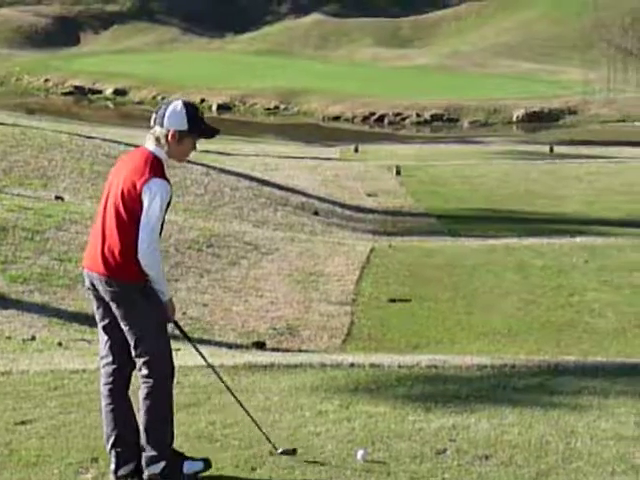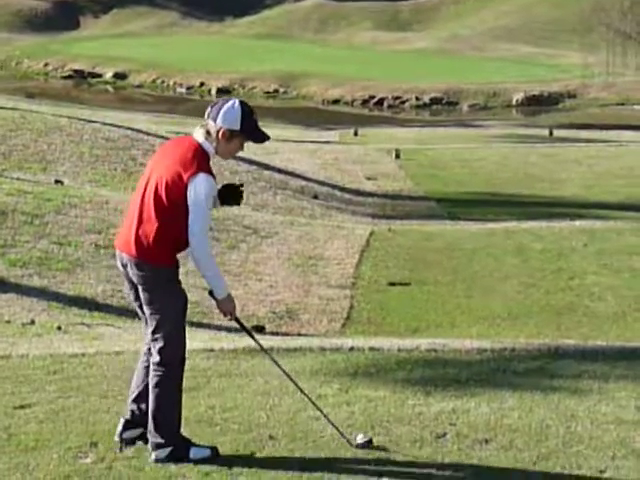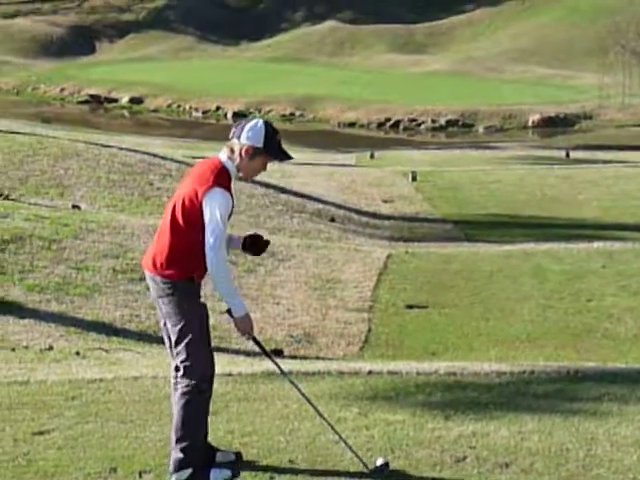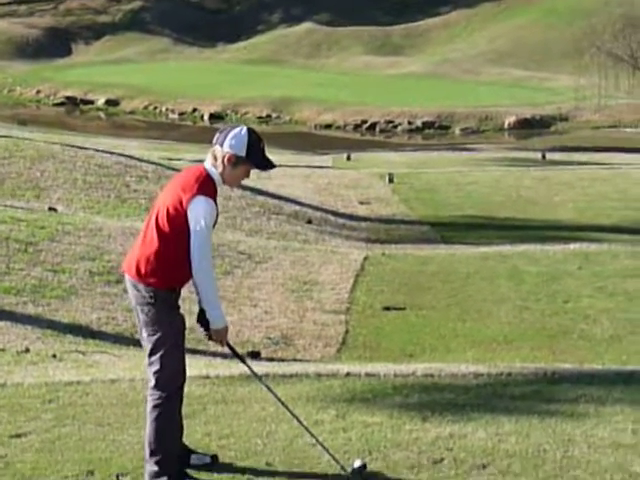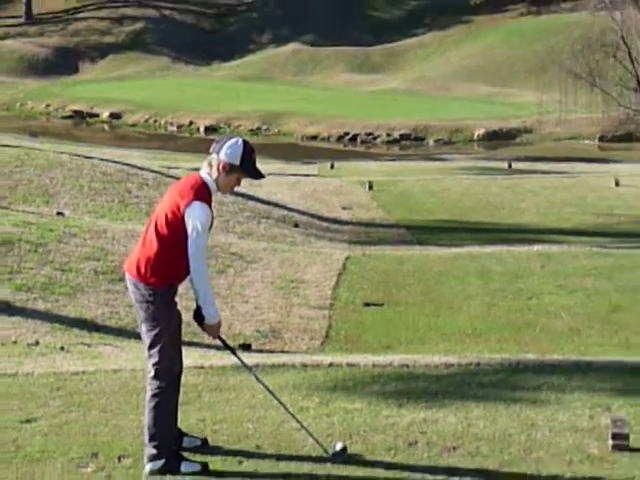
dt=0.7s
person 1, frame 1
left shoulder: (128, 160)
right shoulder: (155, 180)
right elbow: (147, 249)
left wrist: (155, 292)
right wrist: (165, 295)
left hip: (95, 271)
right hip: (124, 281)
left knee: (114, 369)
right knee: (156, 369)
person 1, frame 2
left shoulder: (174, 146)
right shoulder: (200, 173)
right elbow: (197, 243)
left wrist: (217, 198)
right wrist: (221, 291)
left hip: (128, 252)
right hip: (153, 262)
left knee: (157, 343)
right knee: (168, 354)
left ankle: (137, 422)
right ankle: (165, 442)
person 1, frame 3
left shoulder: (207, 169)
right shoulder: (217, 189)
right elbow: (214, 259)
left wrist: (240, 243)
right wrist: (239, 310)
left hip: (167, 274)
right hip: (174, 280)
left knee: (188, 367)
right knee: (197, 371)
left ankle: (195, 446)
person 1, frame 4
left shoulder: (193, 178)
right shoulder: (202, 196)
left elbow: (193, 256)
right elbow: (201, 264)
left wrist: (206, 309)
right wrist: (217, 319)
left hip: (148, 280)
right hip: (154, 287)
left knee: (170, 373)
right knee: (167, 378)
left ankle: (171, 450)
person 1, frame 5
left shoulder: (191, 185)
right shoulder: (198, 202)
left elbow: (188, 257)
right elbow: (197, 264)
left wrist: (202, 306)
right wrist: (211, 314)
left hip: (148, 279)
right hip: (152, 285)
left knee: (169, 364)
right knee: (165, 369)
left ankle: (167, 433)
right ankle: (159, 455)
